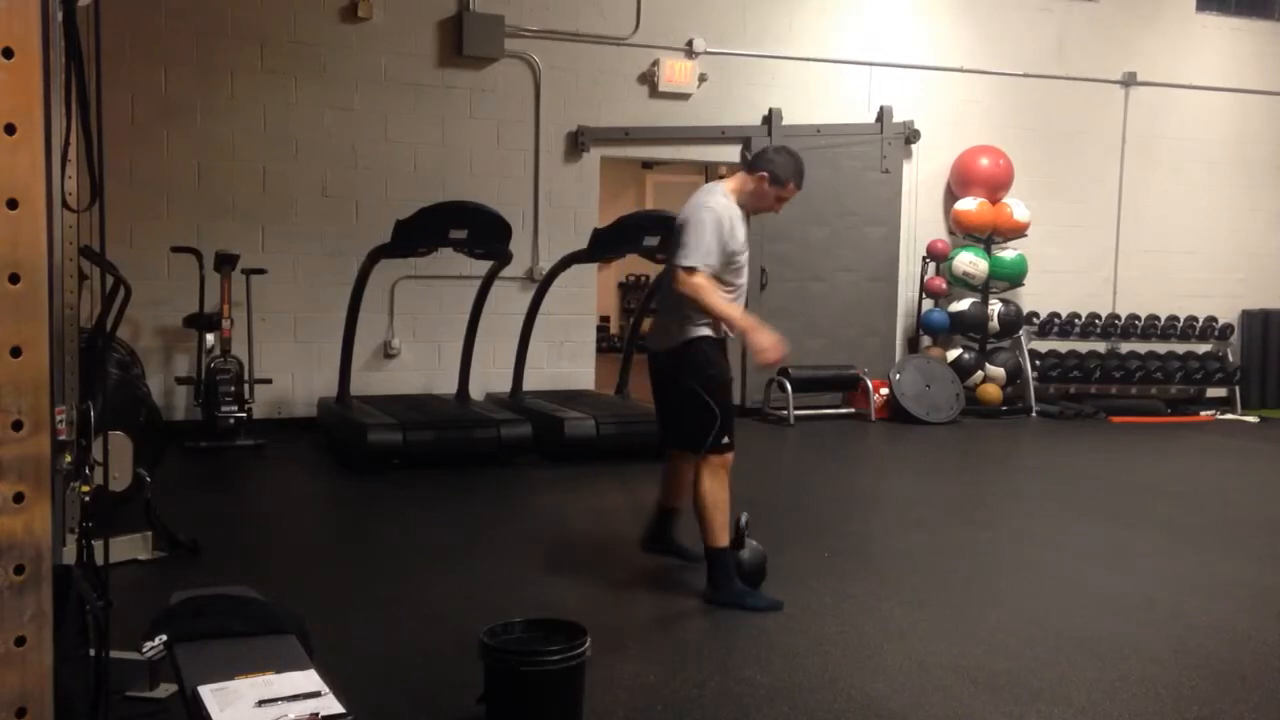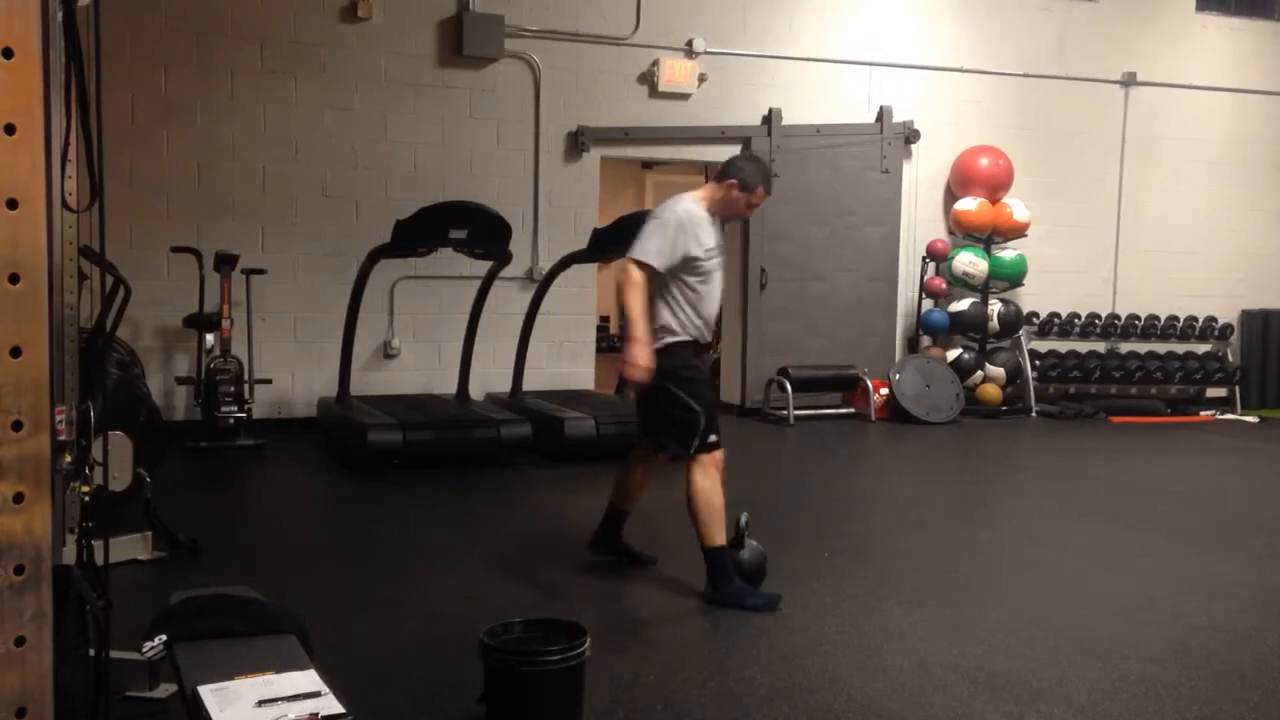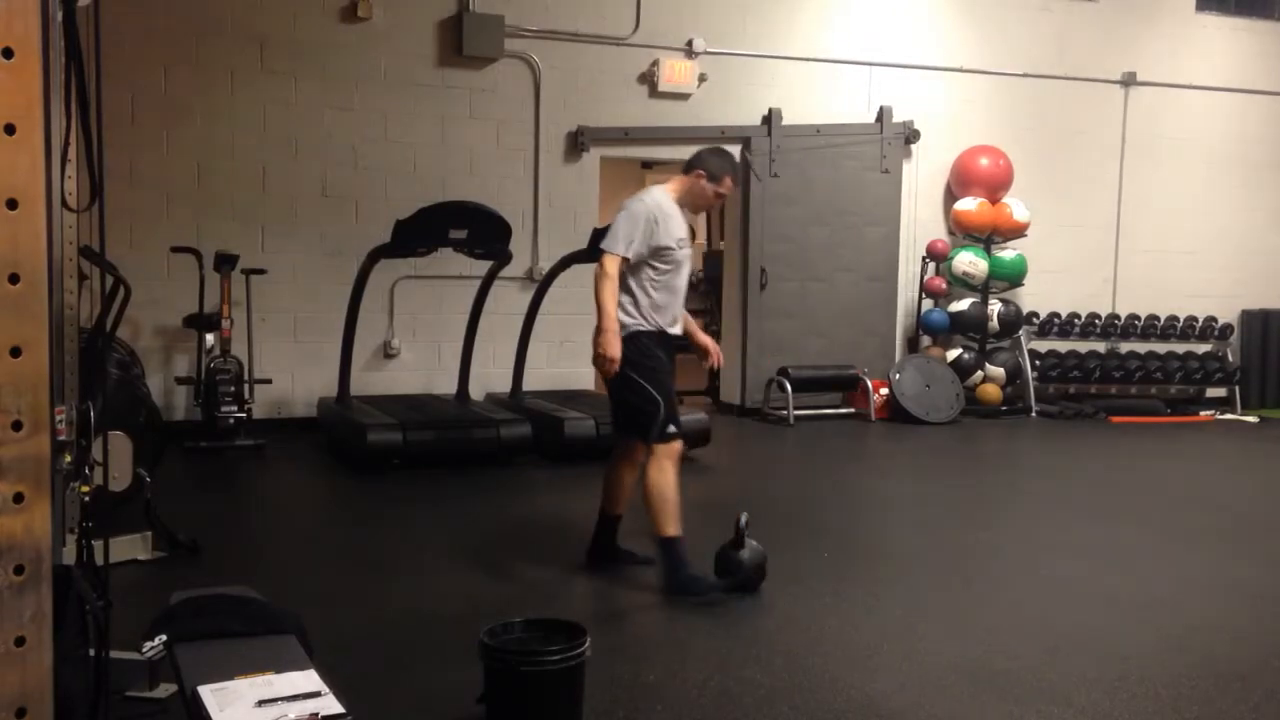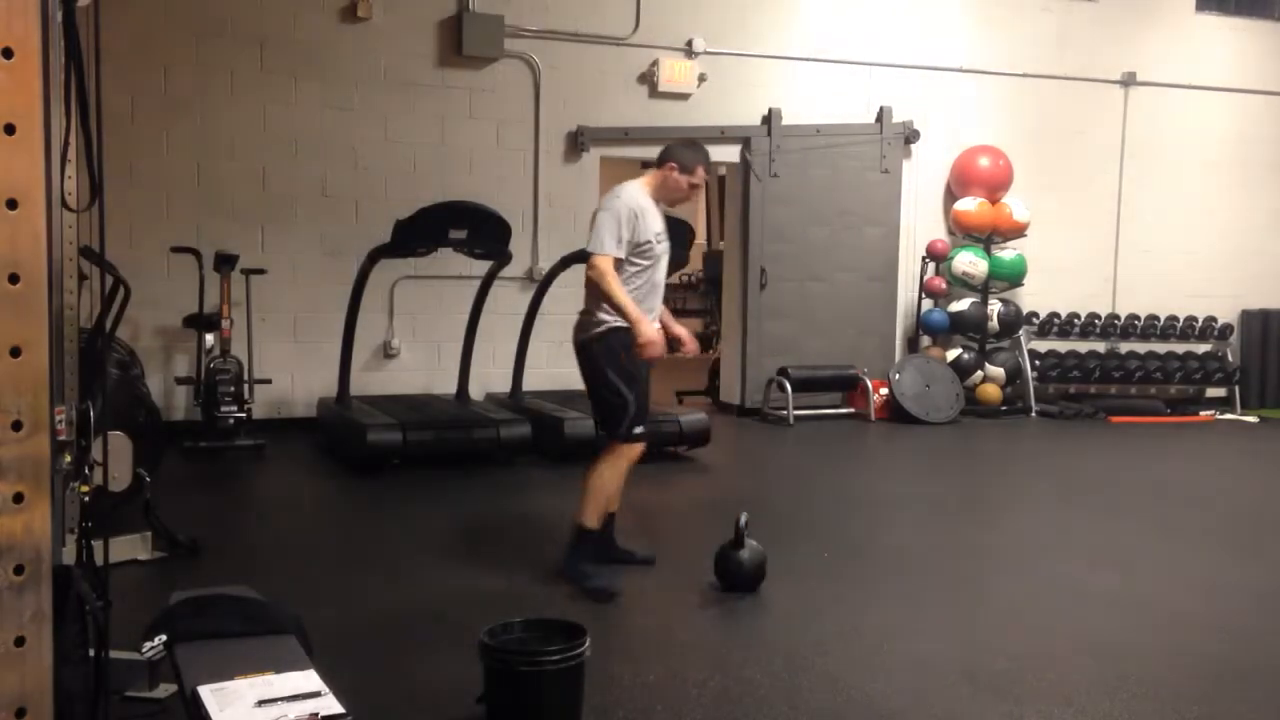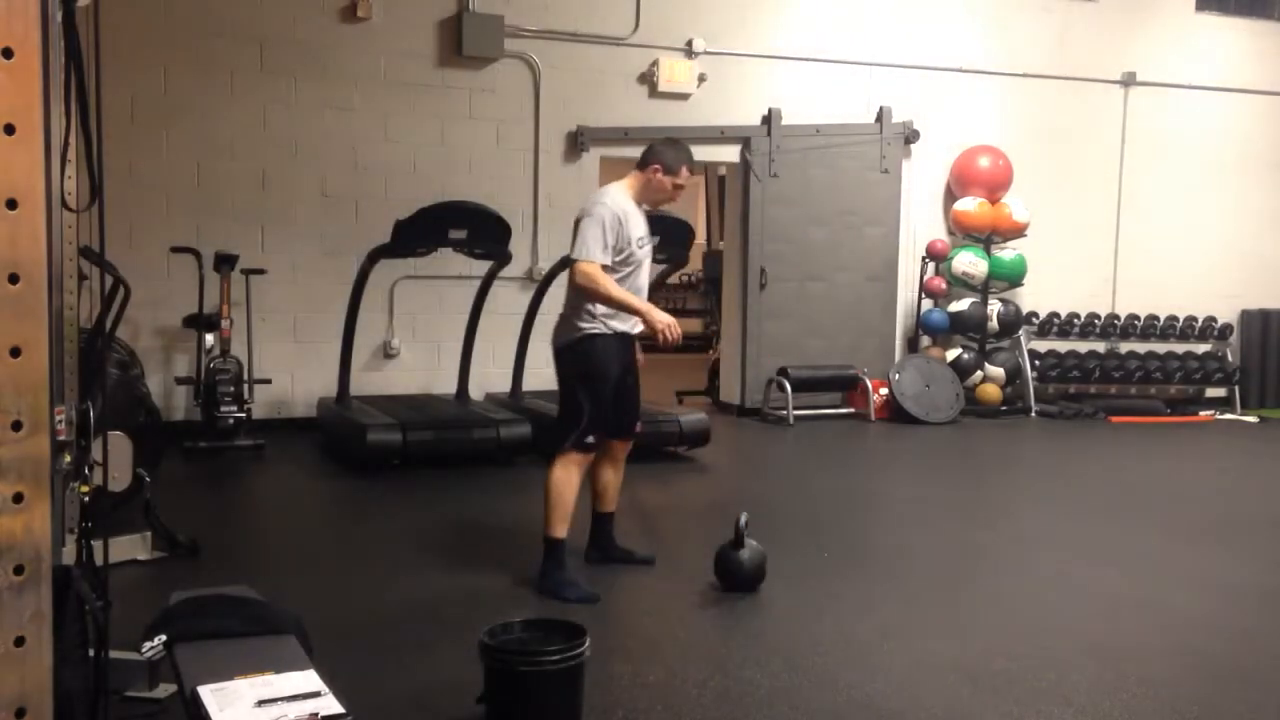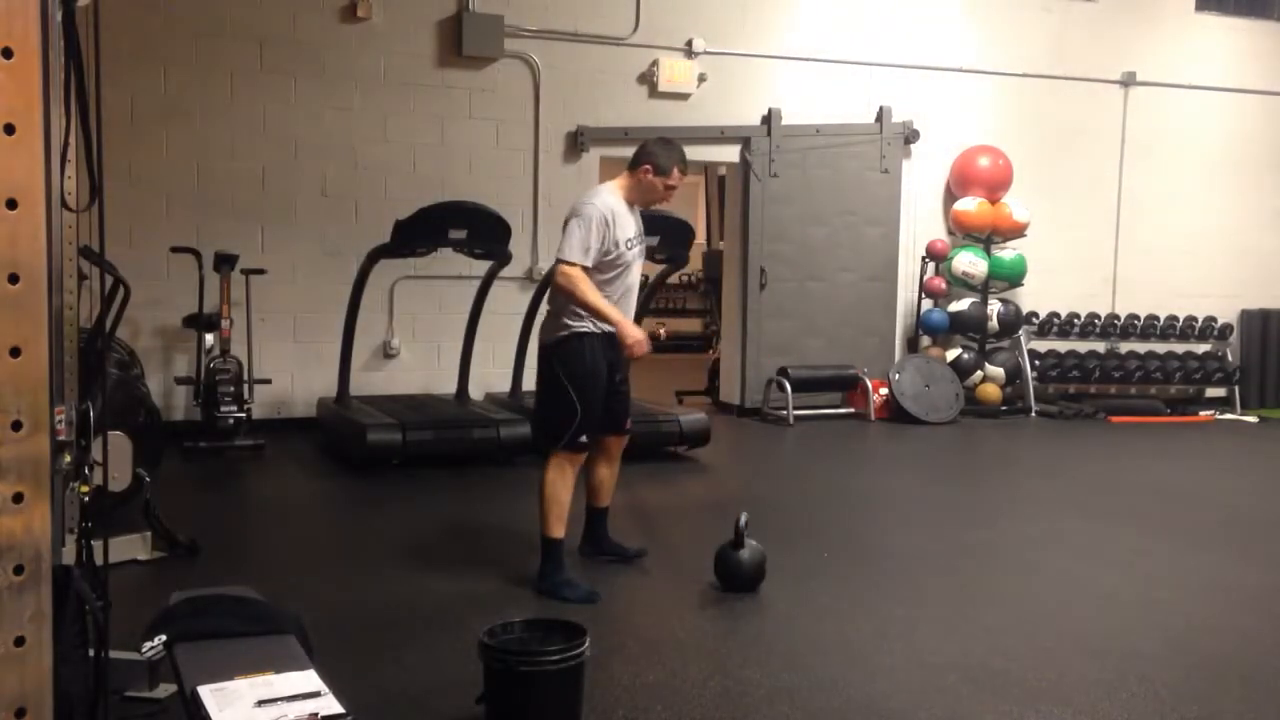
dt=0.2s
person 1, frame 1
left shoulder: (729, 205)
right shoulder: (712, 209)
right elbow: (690, 281)
right wrist: (752, 329)
left hip: (693, 342)
right hip: (691, 345)
left knee: (691, 448)
right knee: (716, 455)
left ankle: (660, 530)
right ankle: (722, 579)
person 1, frame 2
left shoulder: (708, 219)
right shoulder: (678, 216)
right elbow: (634, 272)
left wrist: (694, 348)
right wrist: (637, 341)
left hip: (682, 349)
right hip: (669, 351)
left knee: (656, 448)
right knee: (708, 455)
left ankle: (608, 536)
right ankle: (722, 579)
person 1, frame 3
left shoulder: (677, 214)
right shoulder: (648, 207)
right elbow: (609, 267)
left wrist: (697, 335)
right wrist: (608, 330)
left hip: (653, 339)
right hip: (634, 341)
left knee: (634, 446)
right knee: (667, 446)
left ankle: (604, 544)
right ankle: (676, 566)
person 1, frame 4
left shoulder: (652, 208)
right shoulder: (625, 202)
right elbow: (600, 269)
left wrist: (669, 324)
right wrist: (640, 324)
left hip: (629, 338)
right hip: (611, 338)
left knee: (619, 444)
right knee: (628, 444)
left ankle: (605, 542)
right ankle: (580, 554)
person 1, frame 5
left shoulder: (635, 209)
right shoulder: (608, 207)
right elbow: (586, 274)
left wrist: (639, 326)
right wrist: (649, 311)
left hip: (616, 339)
right hip: (590, 340)
left knee: (619, 443)
right knee: (580, 450)
left ankle: (602, 541)
right ankle: (553, 567)
person 1, frame 6
left shoulder: (629, 210)
right shoulder: (597, 208)
right elbow: (567, 274)
right wrist: (622, 323)
left hip: (606, 340)
right hip: (576, 340)
left knee: (612, 439)
right knee: (571, 451)
left ankle: (596, 535)
right ankle: (551, 568)
